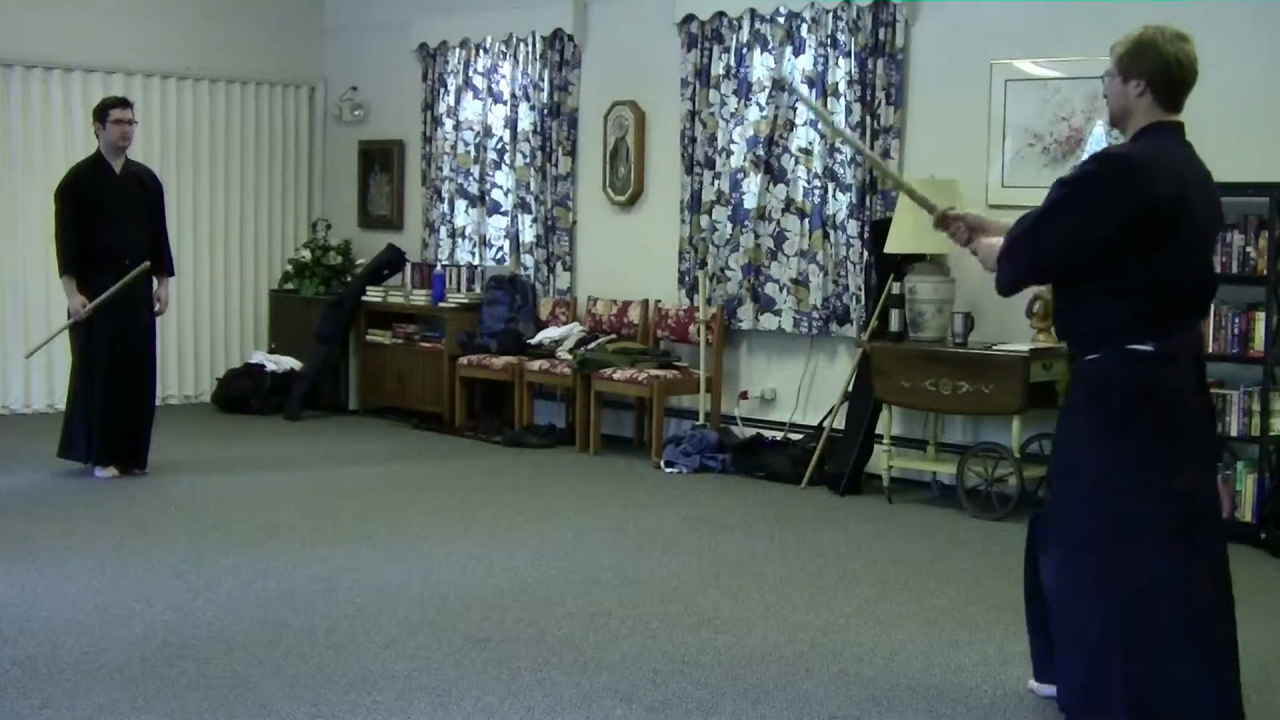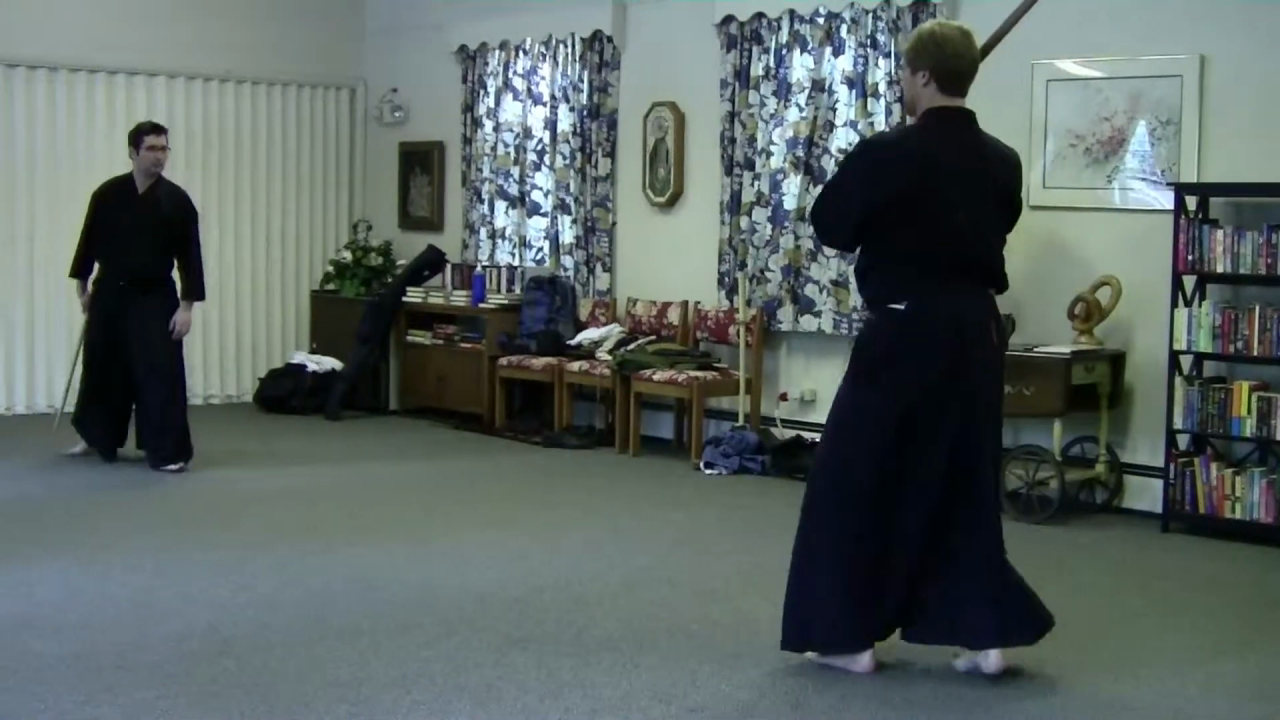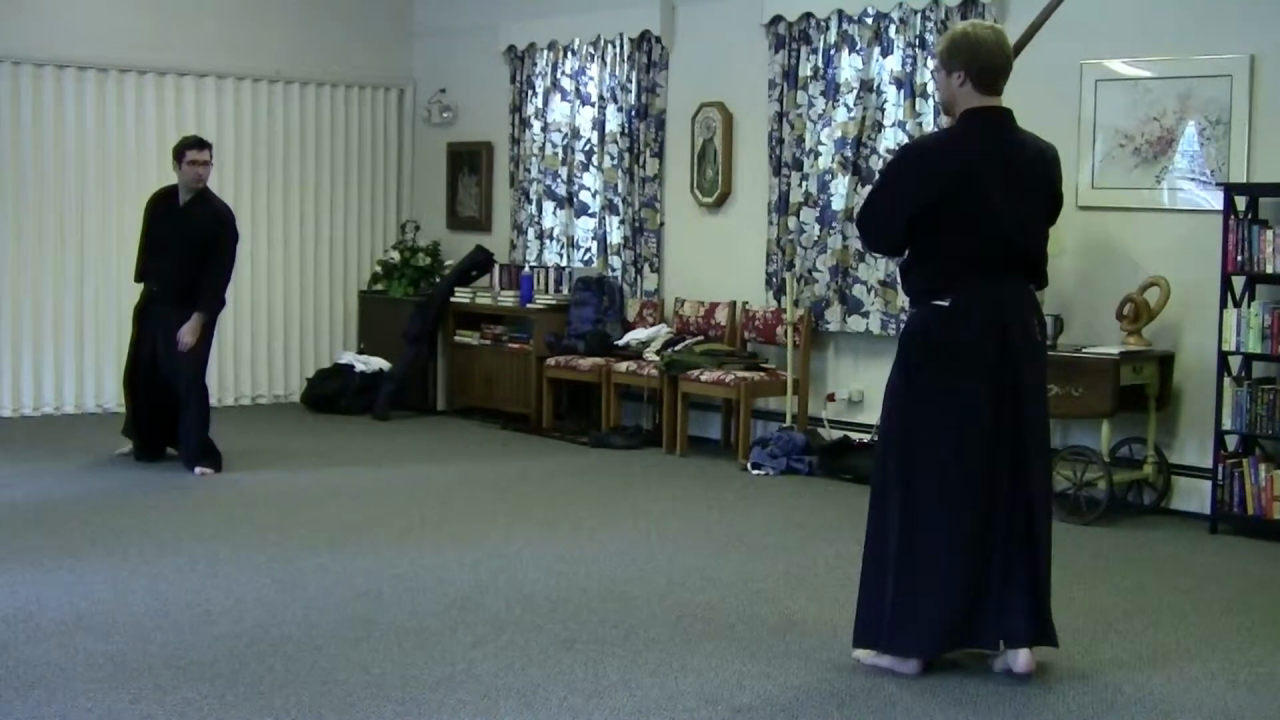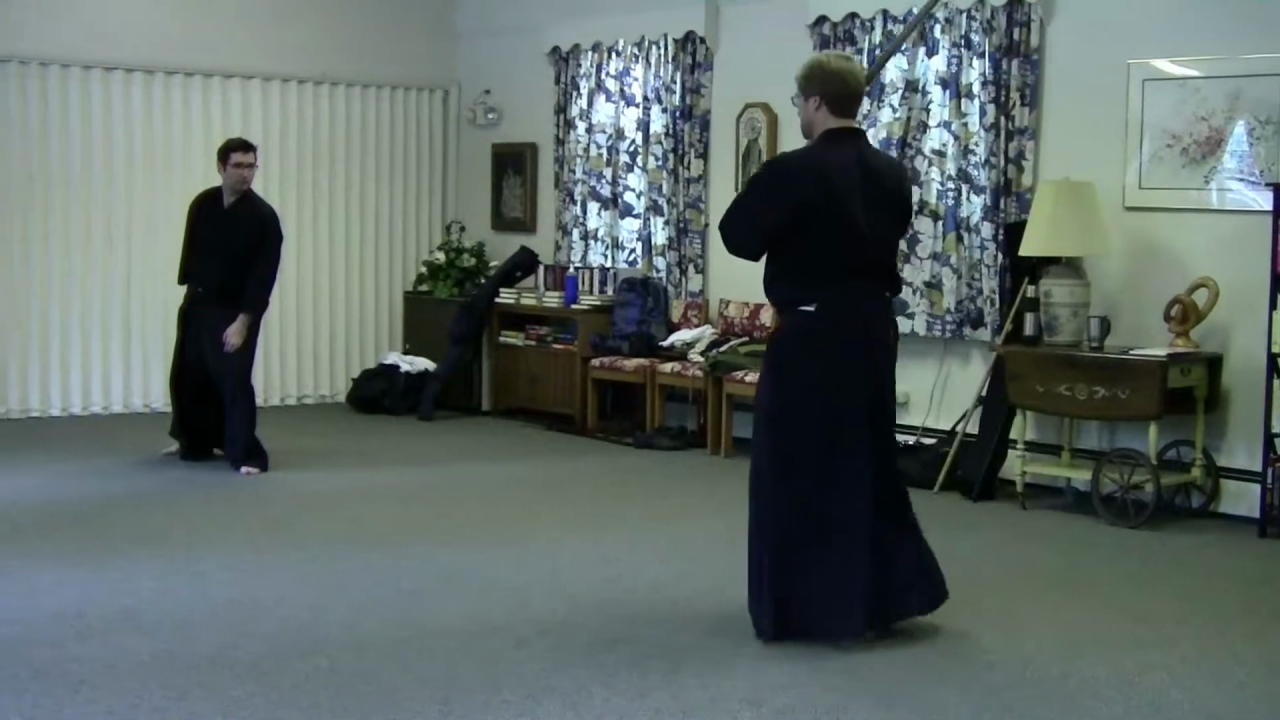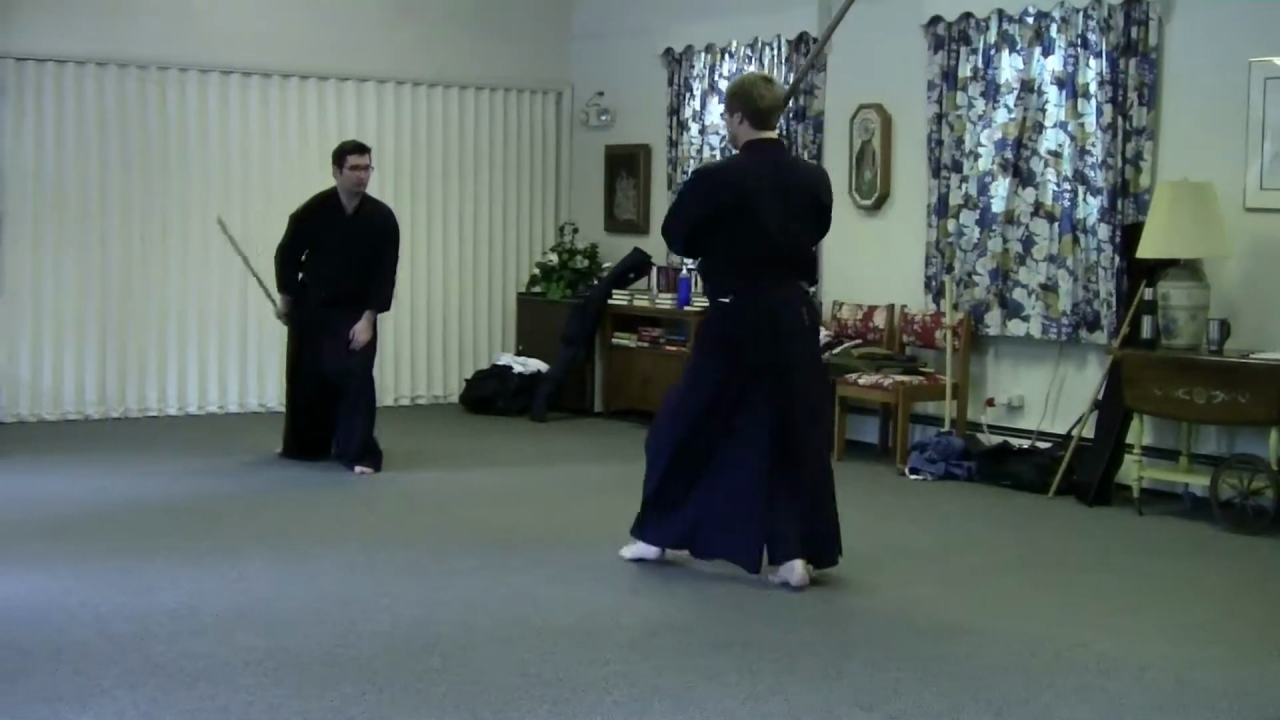
dt=1s
person 1, frame 1
left shoulder: (1123, 170)
right shoulder: (1189, 173)
left elbow: (1038, 250)
left wrist: (988, 248)
right wrist: (994, 228)
left hip: (1126, 380)
right hip: (1166, 373)
left knee: (1135, 544)
right knee: (1082, 527)
person 1, frame 2
left shoulder: (885, 155)
right shoulder: (1003, 162)
left elbow: (831, 225)
left hip: (905, 331)
right hip: (975, 331)
left knee: (856, 479)
right knee: (965, 483)
left ankle: (845, 635)
right ankle: (989, 633)
person 1, frame 3
left shoulder: (928, 157)
right shoulder: (1042, 158)
left elbow: (876, 232)
left hip: (947, 328)
right hip: (1017, 327)
left knee: (922, 477)
right knee: (1014, 477)
left ankle: (904, 636)
right ankle: (1017, 635)
person 1, frame 4
left shoulder: (792, 172)
right shoulder: (893, 173)
left elbow: (737, 237)
left hip: (812, 331)
right hip: (874, 325)
left knee: (798, 465)
right knee: (866, 457)
left ankle: (803, 607)
right ankle: (900, 589)
person 1, frame 5
left shoulder: (715, 179)
right shoulder: (813, 179)
left elbow: (677, 238)
left hip: (736, 317)
right hip: (793, 314)
left knee: (688, 424)
right knee: (794, 433)
left ankle: (657, 535)
right ankle: (797, 552)
person 2, frame 1
left shoulder: (145, 179)
right shoulder: (79, 179)
left elbow: (158, 234)
right elbow: (66, 239)
left wrist: (163, 282)
right wrist: (72, 291)
left hip: (137, 289)
right hip: (94, 290)
left knee: (137, 370)
right knee: (97, 370)
left ankle: (129, 453)
right ankle: (100, 454)
person 2, frame 2
left shoulder: (177, 200)
right shoulder: (108, 194)
left elbow: (189, 256)
right elbow: (88, 242)
left wrist: (187, 306)
right wrist: (82, 286)
left hip: (154, 300)
right hip: (109, 296)
left knee: (162, 372)
right knee: (101, 367)
left ankle: (166, 451)
right ankle: (96, 436)
person 2, frame 3
left shoulder: (219, 215)
right shoulder: (159, 202)
left elbow: (219, 274)
right elbow: (147, 250)
left wrist: (197, 321)
right wrist: (149, 289)
left hip: (191, 310)
right hip: (154, 303)
left knee: (188, 378)
right knee: (142, 375)
left ankle: (200, 455)
right ankle: (147, 442)
person 2, frame 4
left shoulder: (263, 216)
right shoulder: (202, 204)
left elbow: (264, 276)
right elbow: (190, 252)
left wrist: (243, 321)
right wrist: (191, 291)
left hip: (235, 311)
right hip: (198, 305)
left knee: (234, 379)
right knee: (188, 376)
left ankle: (246, 454)
right ankle: (194, 442)
person 2, frame 5
left shoulder: (381, 217)
right shoulder: (314, 210)
left elbow: (385, 272)
right elbow: (287, 254)
left wrist: (368, 318)
right wrist: (286, 298)
left hip: (355, 313)
right hip: (311, 310)
left knee: (356, 379)
right knee: (305, 379)
left ankle: (360, 453)
right ankle: (305, 444)
